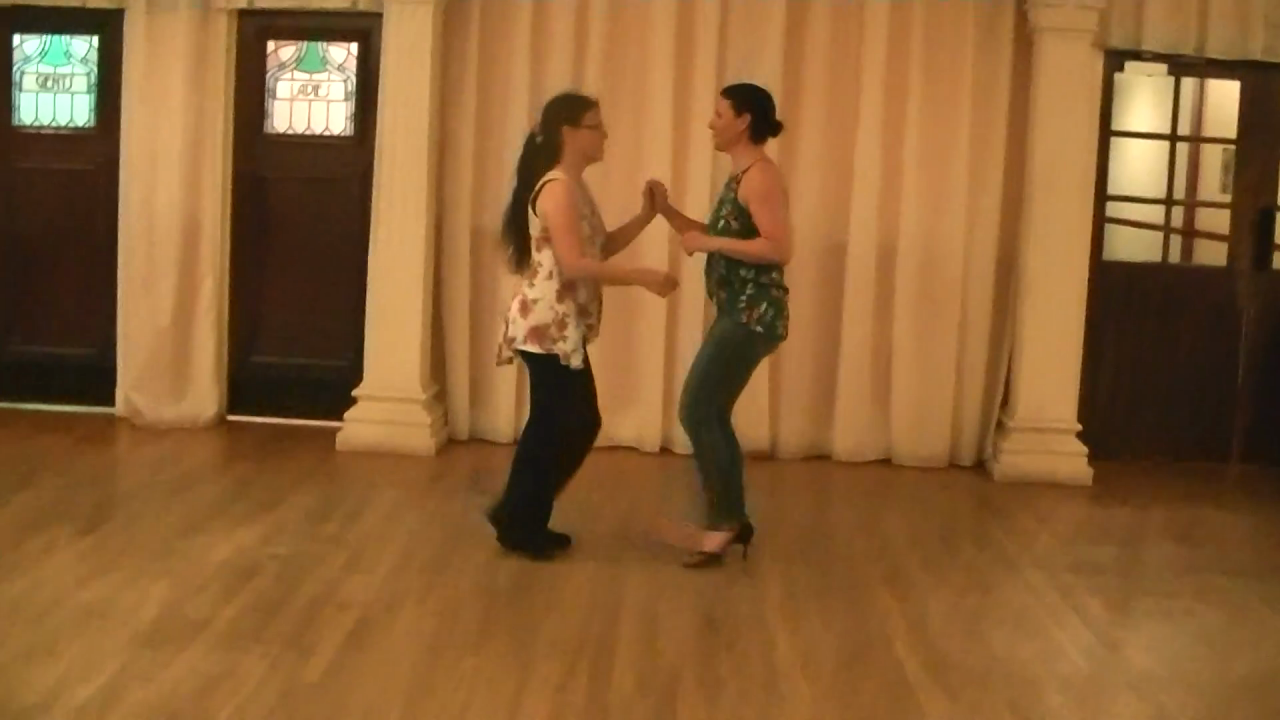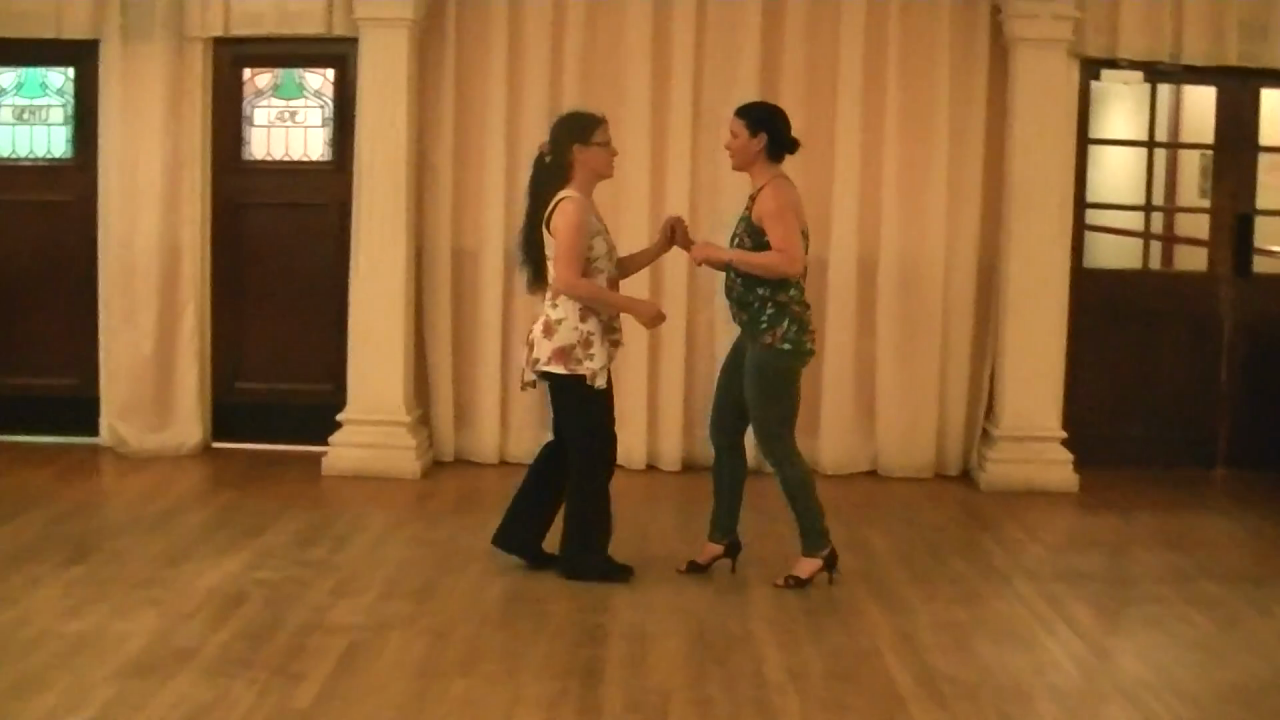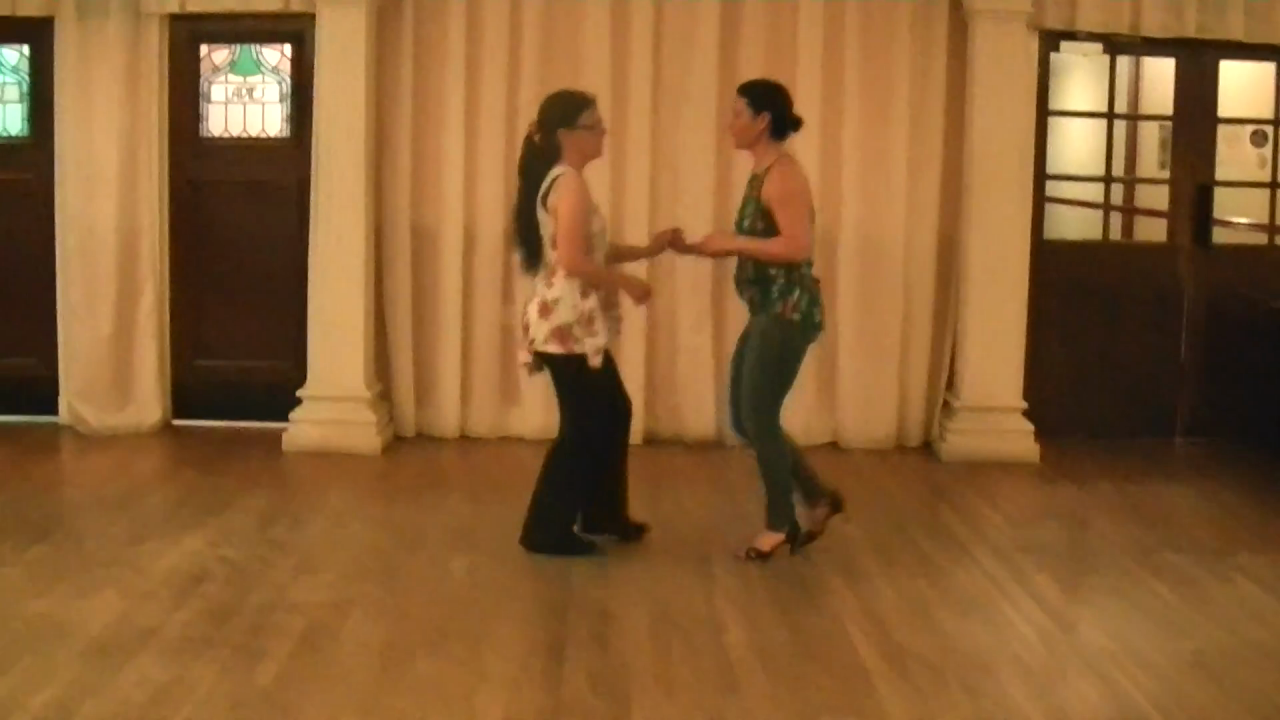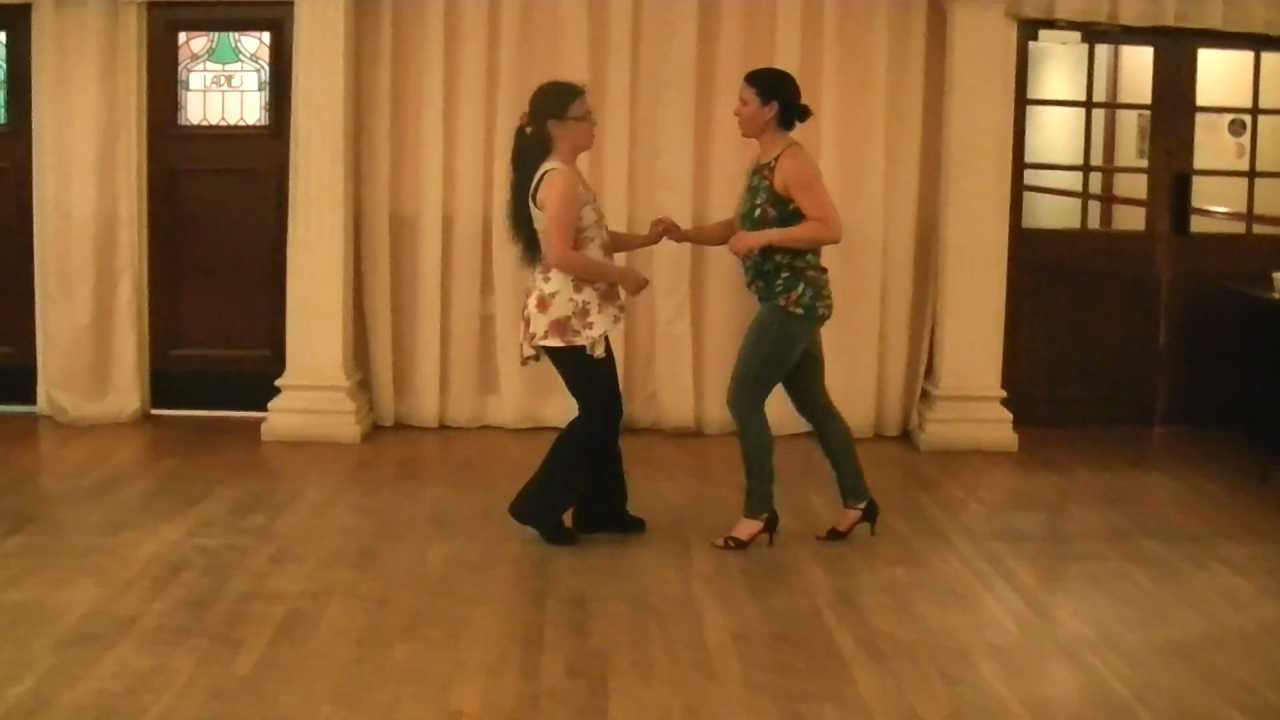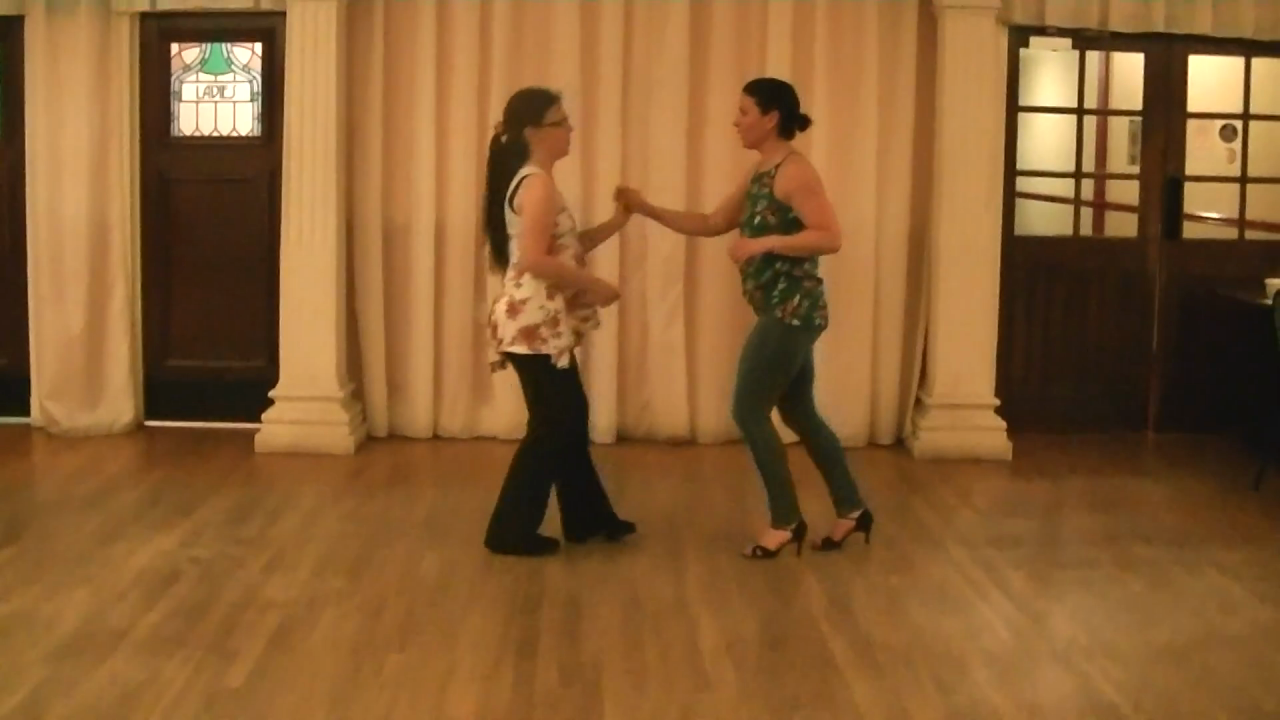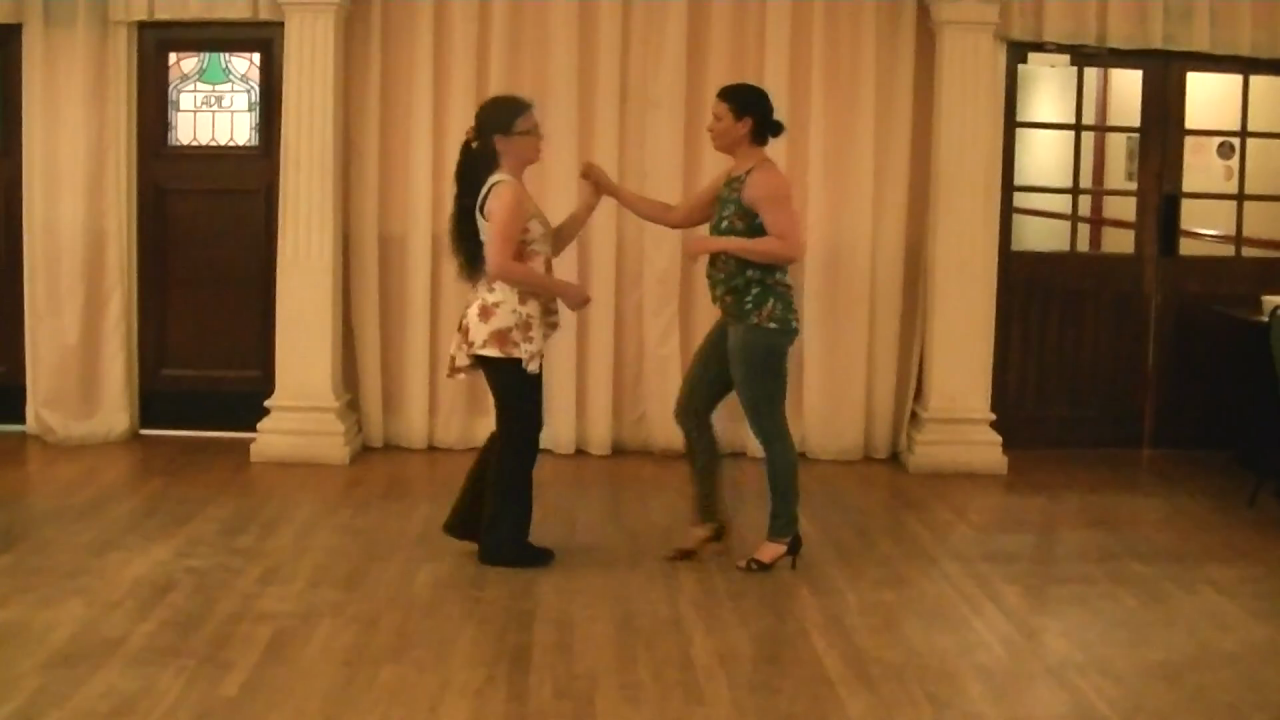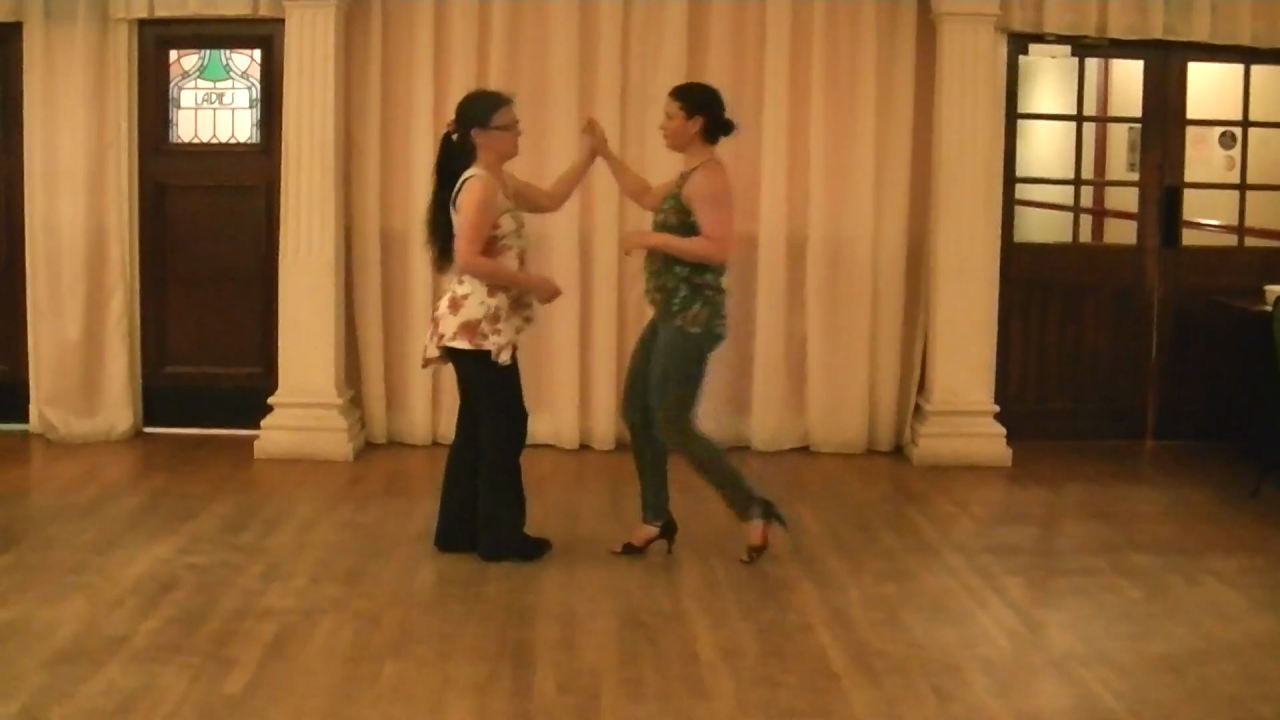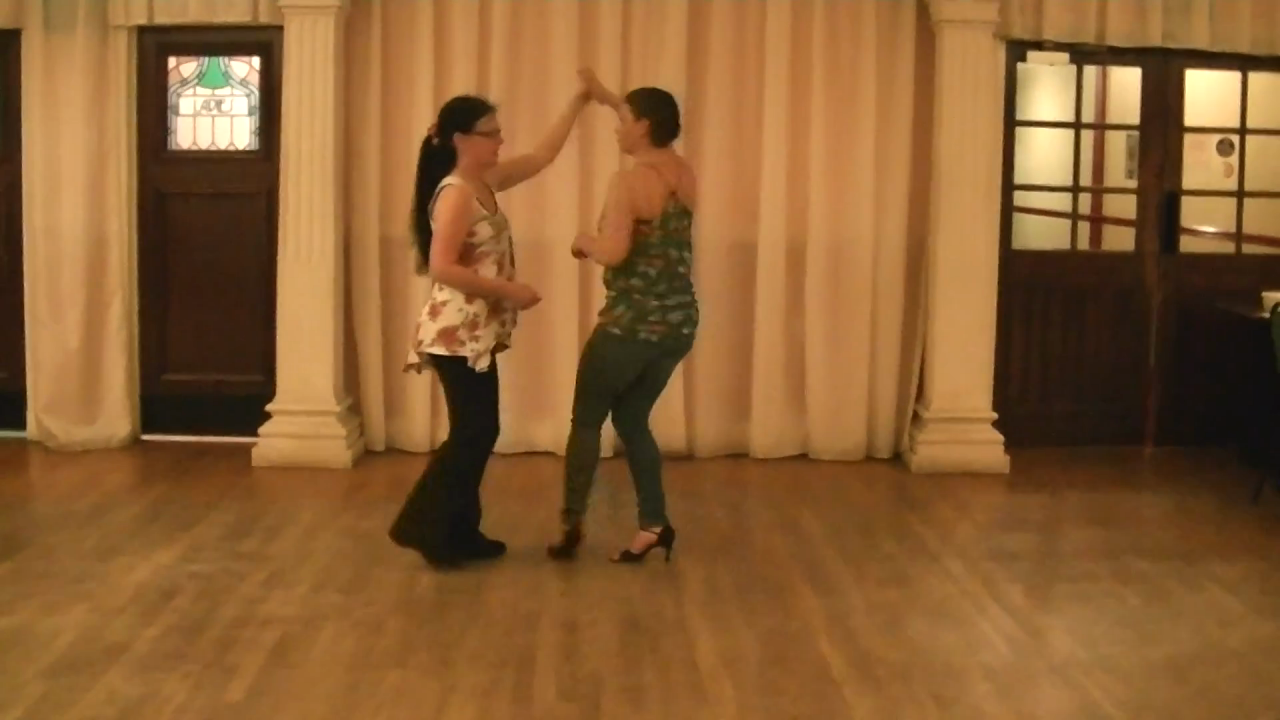
dt=0.3s
person 1, frame 1
left shoulder: (761, 177)
right shoulder: (741, 175)
left elbow: (779, 248)
right elbow: (723, 240)
left wrist: (709, 242)
right wrist: (667, 211)
left hip: (753, 316)
right hip: (735, 313)
left knee: (696, 413)
right knee: (711, 417)
left ankle: (721, 521)
right ankle: (732, 521)
person 1, frame 2
left shoulder: (777, 193)
right shoulder: (762, 193)
left elbow: (790, 263)
left wrist: (723, 253)
right wrist: (697, 248)
left hip: (780, 336)
right hip: (759, 334)
left knee: (775, 442)
right knee: (724, 433)
left ankle: (818, 549)
right ankle: (722, 538)
person 1, frame 3
left shoulder: (783, 174)
right shoulder: (762, 174)
left elbow: (797, 248)
left wrist: (732, 241)
right wrist: (695, 247)
left hip: (789, 311)
right hip: (768, 312)
left knee: (757, 417)
right knee: (748, 417)
left ankle: (780, 524)
right ankle: (818, 499)
person 1, frame 4
left shoulder: (795, 164)
right shoulder: (763, 164)
left elbow: (829, 228)
right elbow: (735, 230)
left wrist: (763, 236)
right wrist: (682, 234)
left hip: (795, 301)
right hip: (786, 301)
left knee: (743, 400)
right knee: (813, 404)
left ankle: (758, 513)
right ankle: (858, 501)
person 1, frame 5
left shoulder: (795, 171)
right shoulder: (760, 173)
left elbow: (830, 237)
right elbow: (711, 224)
left wrist: (764, 243)
right wrist: (649, 210)
left hip: (791, 310)
right hip: (781, 311)
left knee: (749, 413)
right knee: (799, 413)
left ankle: (786, 520)
right ankle: (851, 509)
person 1, frame 6
left shoulder: (765, 178)
right shoulder: (730, 178)
left elbow: (790, 247)
right elbow: (674, 215)
left wrist: (718, 241)
right wrist: (610, 189)
left hip: (762, 319)
right hip: (737, 318)
left knee: (767, 425)
right knee: (691, 412)
left ankle: (784, 534)
right ankle: (708, 519)
person 1, frame 7
left shoulder: (708, 178)
right shoulder: (691, 175)
left elbow: (718, 250)
right elbow: (650, 198)
left wrist: (651, 239)
right wrist: (606, 153)
left hip: (692, 319)
right hip: (674, 316)
left knee: (676, 426)
right knee: (637, 411)
left ankle: (754, 510)
right ankle: (656, 519)
person 1, frame 8
left shoulder: (626, 185)
right shoulder: (682, 175)
left elbow: (611, 256)
right elbow: (663, 128)
left wrist: (585, 243)
right wrist: (610, 99)
left hip: (630, 323)
right hip: (679, 324)
left knee: (586, 420)
right knee: (633, 419)
left ankle: (571, 525)
right ankle: (653, 523)
person 2, frame 1
left shoulder: (573, 187)
right shoulder: (556, 188)
left elbow: (599, 248)
right elbow: (573, 262)
left wrist: (644, 217)
right wrist: (644, 277)
left hip: (563, 325)
right hip: (548, 325)
left knee: (550, 423)
right knee: (579, 423)
left ankle: (526, 524)
right ankle: (517, 517)
person 2, frame 2
left shoulder: (579, 205)
right shoulder: (572, 206)
left elbow: (602, 272)
right elbow: (569, 282)
left wrist: (655, 250)
right wrist: (633, 305)
left hip: (577, 346)
right hip: (571, 346)
left knee: (573, 442)
right knee: (593, 447)
left ankle: (520, 532)
right ankle: (583, 553)
person 2, frame 3
left shoulder: (561, 181)
right shoulder: (568, 184)
right elbow: (573, 261)
left wrist: (648, 250)
right wrist: (628, 283)
left hip: (576, 322)
right hip: (568, 324)
left knee: (613, 411)
right knee: (584, 423)
left ankle: (604, 513)
right ankle: (548, 529)
person 2, frame 4
left shoulder: (566, 175)
right shoulder: (558, 179)
left elbow: (592, 241)
right elbow: (561, 255)
left wrist: (644, 239)
right wrist: (621, 275)
left hip: (579, 314)
right hip: (567, 316)
left knee: (604, 408)
right knee: (599, 410)
left ankle: (601, 508)
right ankle: (538, 504)
person 2, frame 5
left shoulder: (536, 182)
right shoulder: (536, 184)
left elbow: (565, 248)
right elbow: (535, 259)
left wrist: (615, 223)
right wrist: (593, 284)
left hip: (546, 321)
right hip: (535, 323)
left knee: (568, 416)
right knee: (553, 422)
left ankle: (587, 515)
right ankle: (511, 528)
person 2, frame 6
left shoulder: (510, 190)
right shoulder: (506, 191)
left elbow: (553, 242)
right elbow: (501, 265)
left wrist: (593, 197)
right wrist: (562, 288)
left hip: (506, 329)
right hip: (505, 331)
left knee: (515, 429)
right knee: (520, 433)
left ankle: (473, 516)
right ankle: (505, 542)
person 2, frame 7
left shoulder: (499, 181)
right shoulder: (479, 185)
left elbow: (549, 199)
right elbow: (467, 259)
left wrist: (588, 153)
right wrist: (531, 282)
left hip: (485, 323)
right hip: (478, 324)
left knee: (477, 425)
right knee: (504, 425)
left ankle: (457, 528)
right ankle: (501, 535)
person 2, frame 8
left shoulder: (485, 181)
right shoulder: (455, 194)
left elbow: (540, 157)
right elbow: (442, 267)
left wrist: (577, 106)
right wrist: (508, 288)
left hip: (478, 331)
right hip: (458, 333)
left knee: (476, 431)
right knee: (475, 432)
left ankle: (458, 533)
right ankle: (419, 525)
